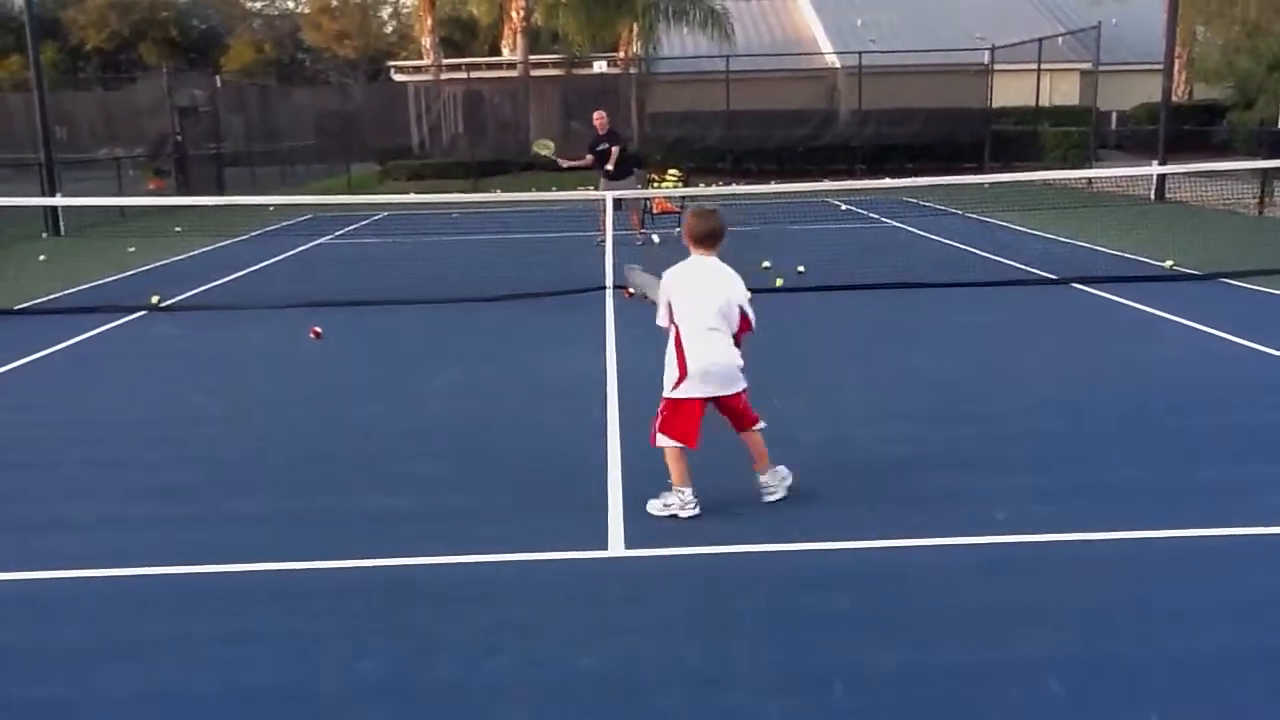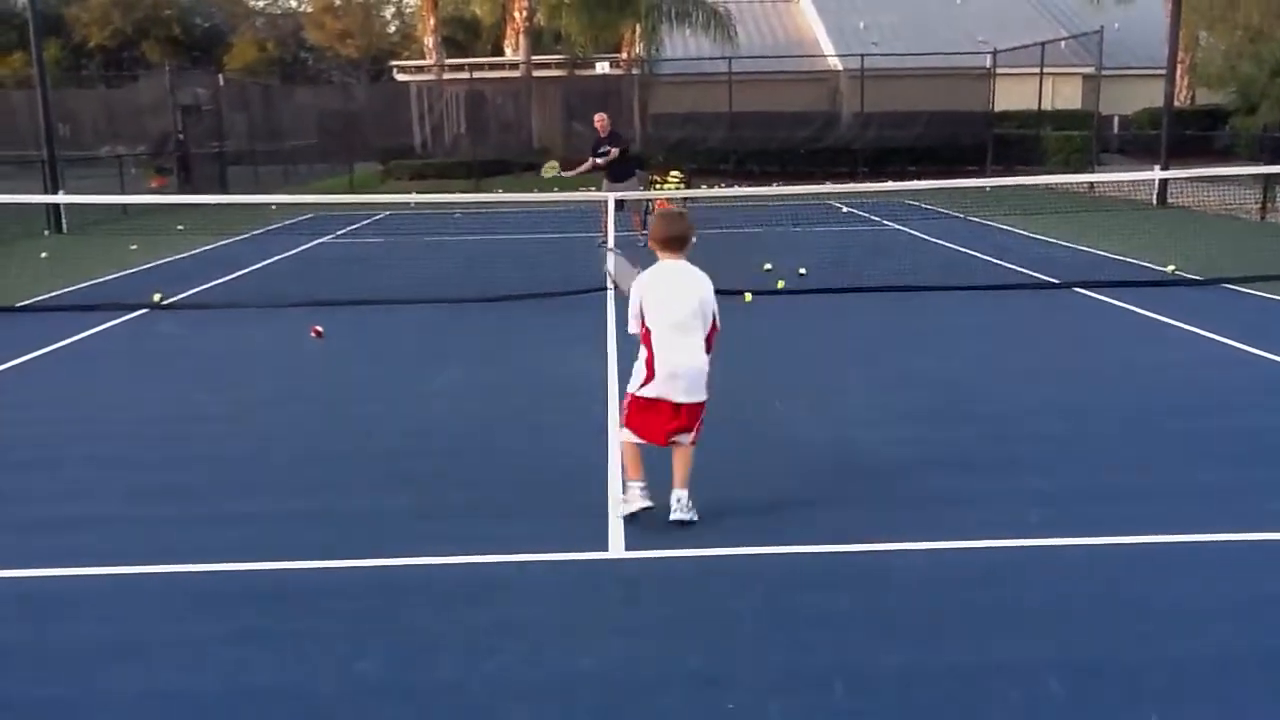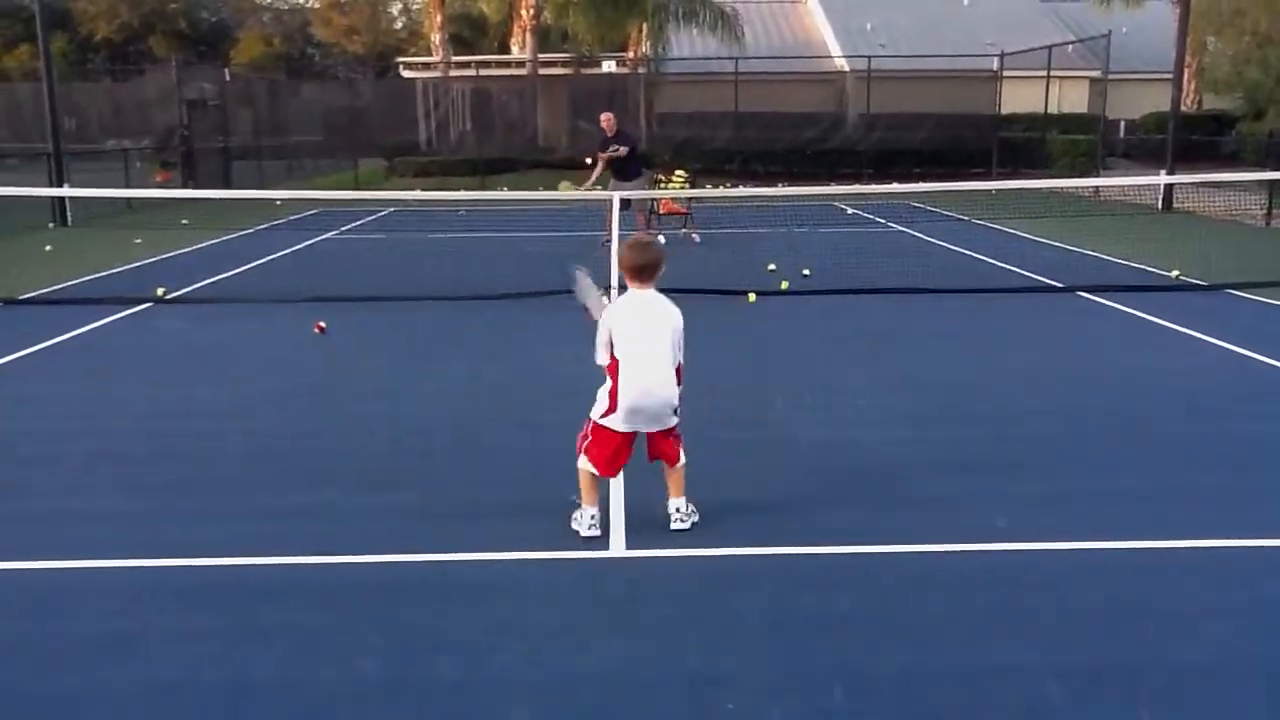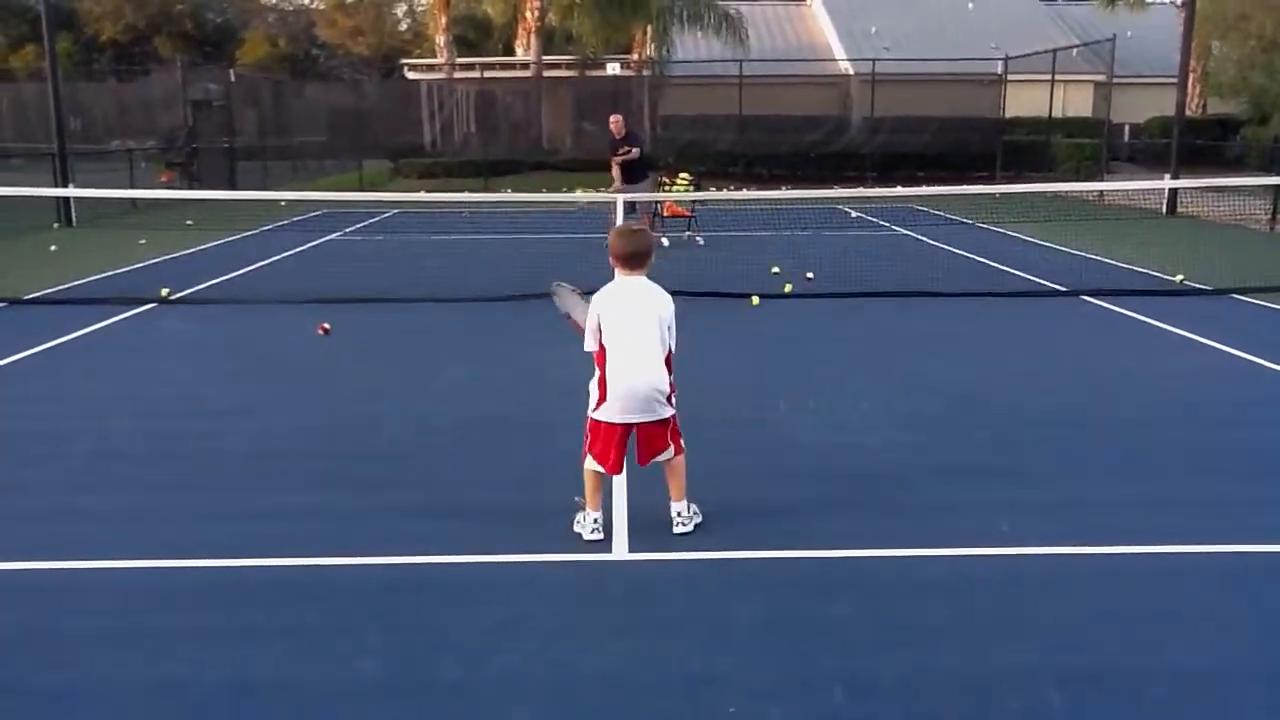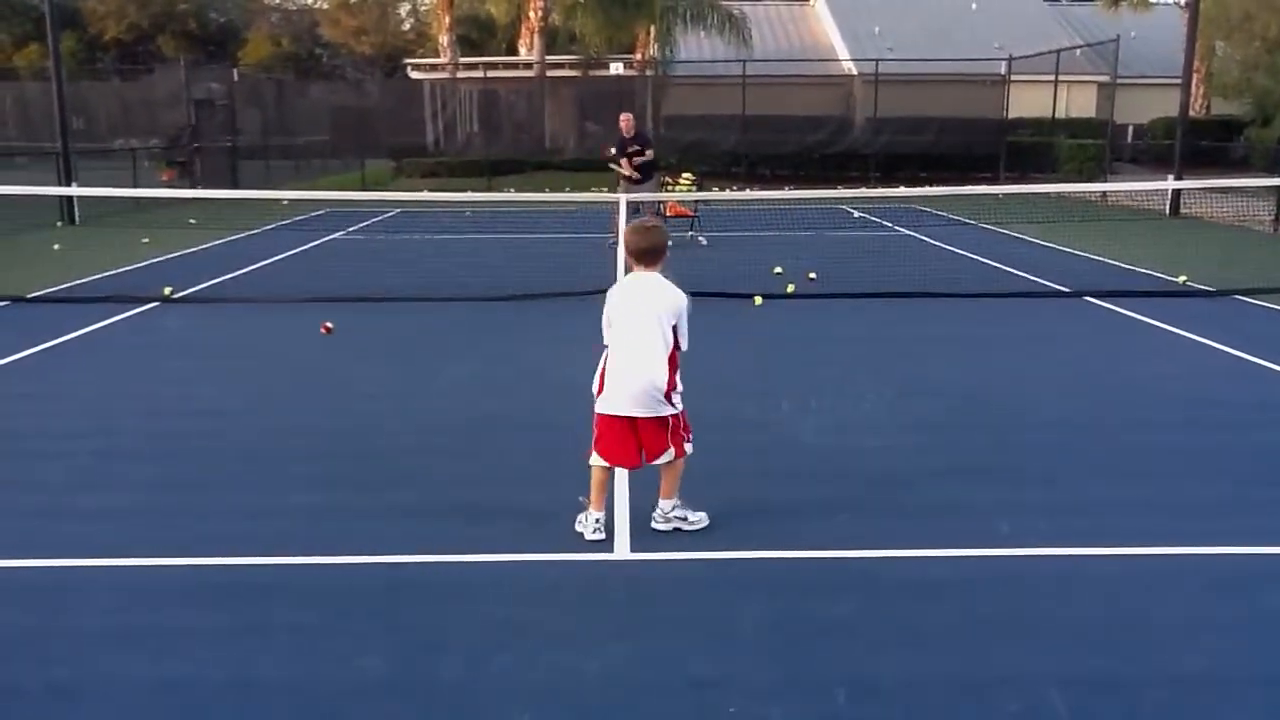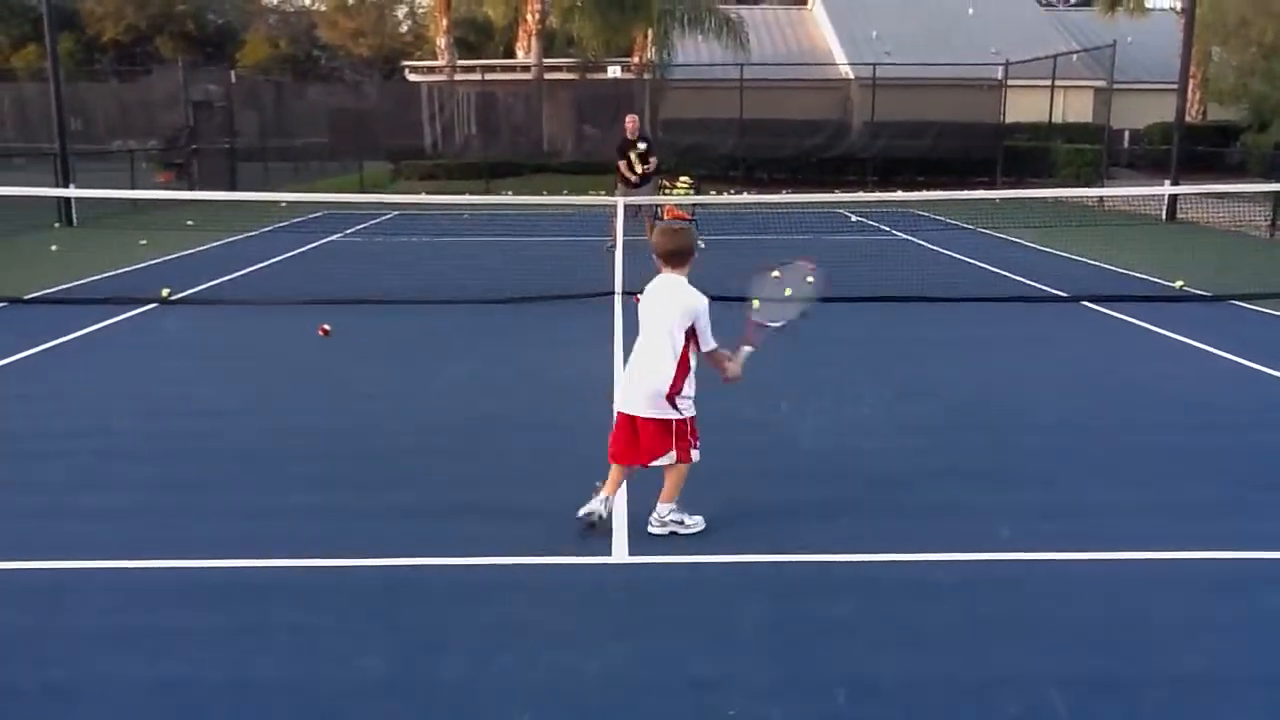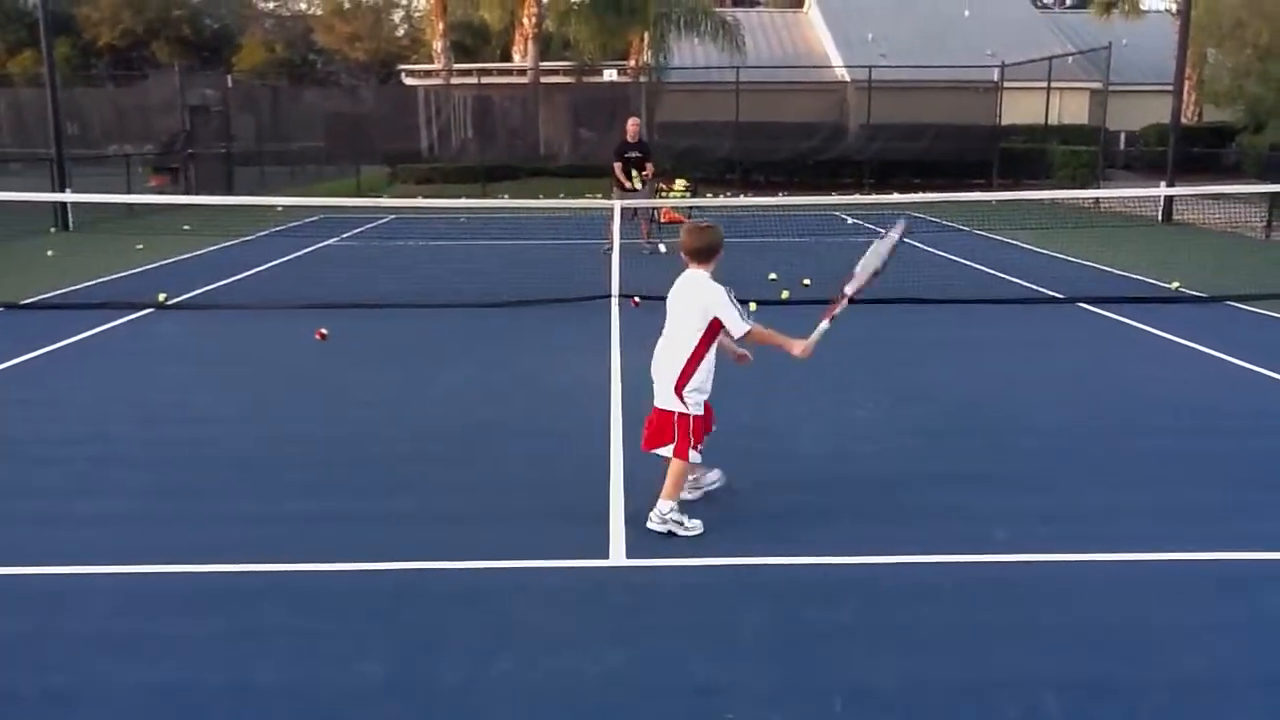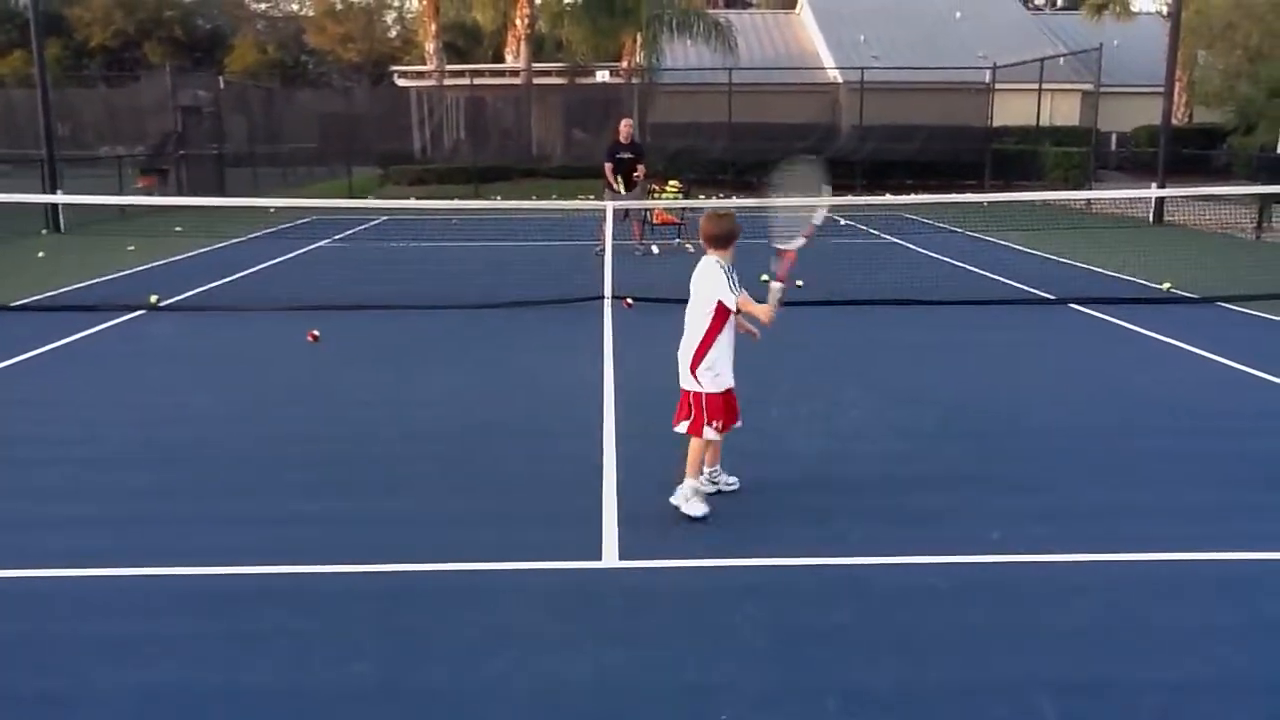
dt=0.2s
person 1, frame 1
left shoulder: (672, 277)
right shoulder: (733, 279)
left elbow: (668, 323)
right elbow: (744, 328)
left hip: (689, 369)
right hip: (727, 365)
left knee: (668, 430)
right knee: (746, 423)
left ankle: (683, 496)
right ankle: (770, 478)
person 1, frame 2
left shoulder: (643, 282)
right shoulder: (703, 282)
left elbow: (639, 330)
right elbow: (710, 333)
left hip: (655, 370)
right hip: (693, 371)
left knee: (631, 427)
right knee: (684, 436)
left ankle: (635, 491)
right ankle: (681, 499)
person 1, frame 3
left shoulder: (614, 311)
right shoulder: (673, 312)
left elbow: (608, 363)
right elbow: (677, 362)
left hip: (623, 399)
right hip: (662, 399)
left knee: (590, 451)
right knee: (671, 452)
left ankle: (589, 516)
right ankle: (680, 509)
person 1, frame 4
left shoulder: (600, 299)
right shoulder: (663, 299)
left elbow: (596, 351)
right elbow: (669, 349)
left hip: (613, 391)
right hip: (654, 388)
left knee: (596, 453)
right knee: (672, 448)
left ankle: (592, 519)
right ankle: (681, 511)
person 1, frame 5
left shoulder: (616, 293)
right shoulder: (676, 297)
right elbow: (679, 347)
left hip: (614, 386)
right hip: (657, 387)
left knee: (604, 452)
right knee: (676, 447)
left ankle: (594, 518)
right ankle: (667, 510)
person 1, frame 6
left shoulder: (650, 291)
right shoulder: (695, 300)
right elbow: (707, 349)
left wrist: (720, 357)
right wrist: (728, 366)
left hip: (633, 384)
right hip: (667, 389)
left knee: (627, 449)
right knee: (683, 451)
left ankle: (603, 500)
right ankle: (665, 514)
person 1, frame 7
left shoulder: (681, 284)
right shoulder: (714, 292)
right elbow: (748, 330)
left wrist: (730, 349)
right wrist: (790, 345)
left hip: (669, 370)
right hip: (685, 380)
left knee: (698, 425)
right knee: (685, 445)
left ankle: (694, 479)
right ankle: (664, 512)
person 1, frame 8
left shoulder: (707, 267)
right shoulder: (717, 271)
right elbow: (738, 300)
left wrist: (743, 324)
right wrist: (760, 310)
left hip: (713, 360)
right hip: (704, 362)
left knee: (719, 417)
right knee: (706, 423)
left ankle: (711, 474)
right ankle: (688, 489)
